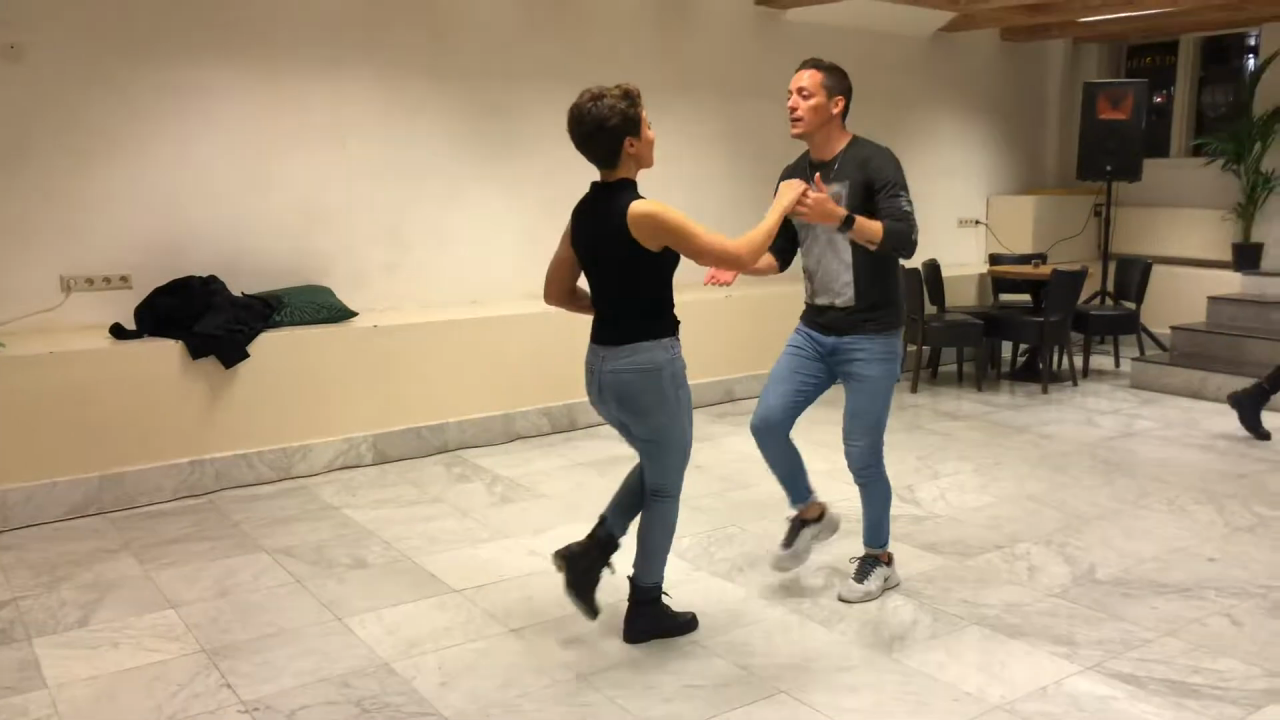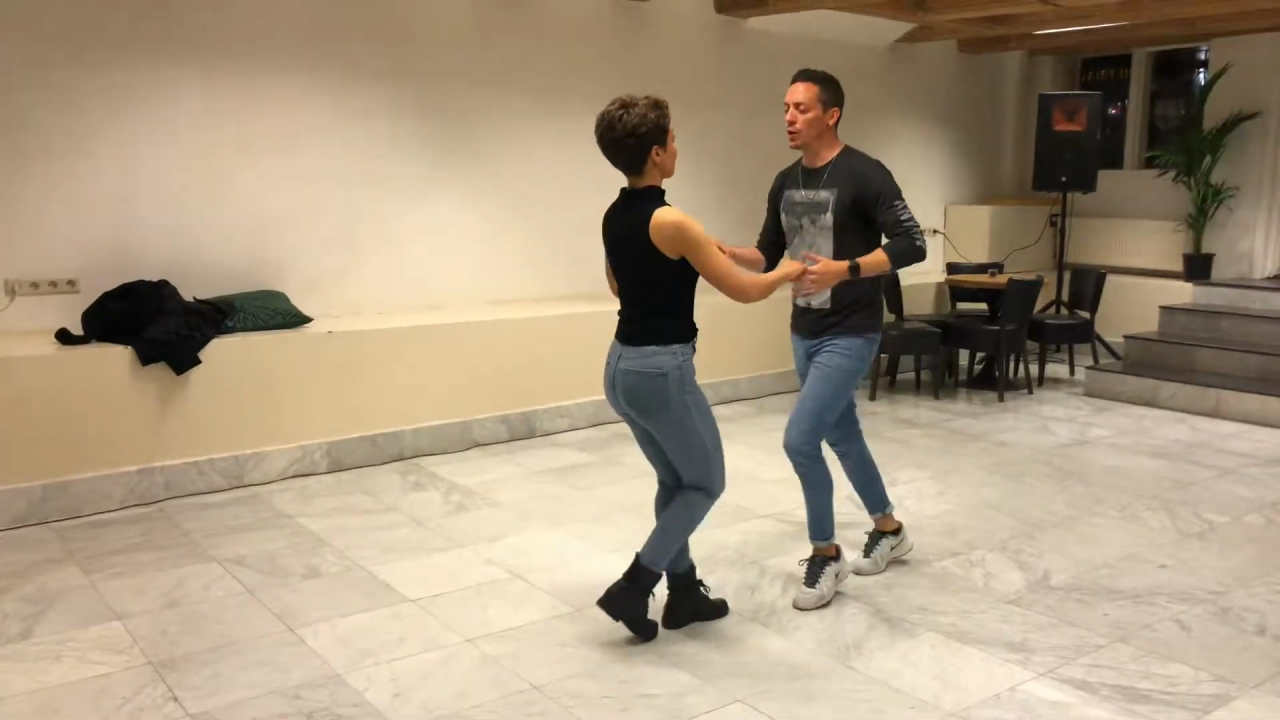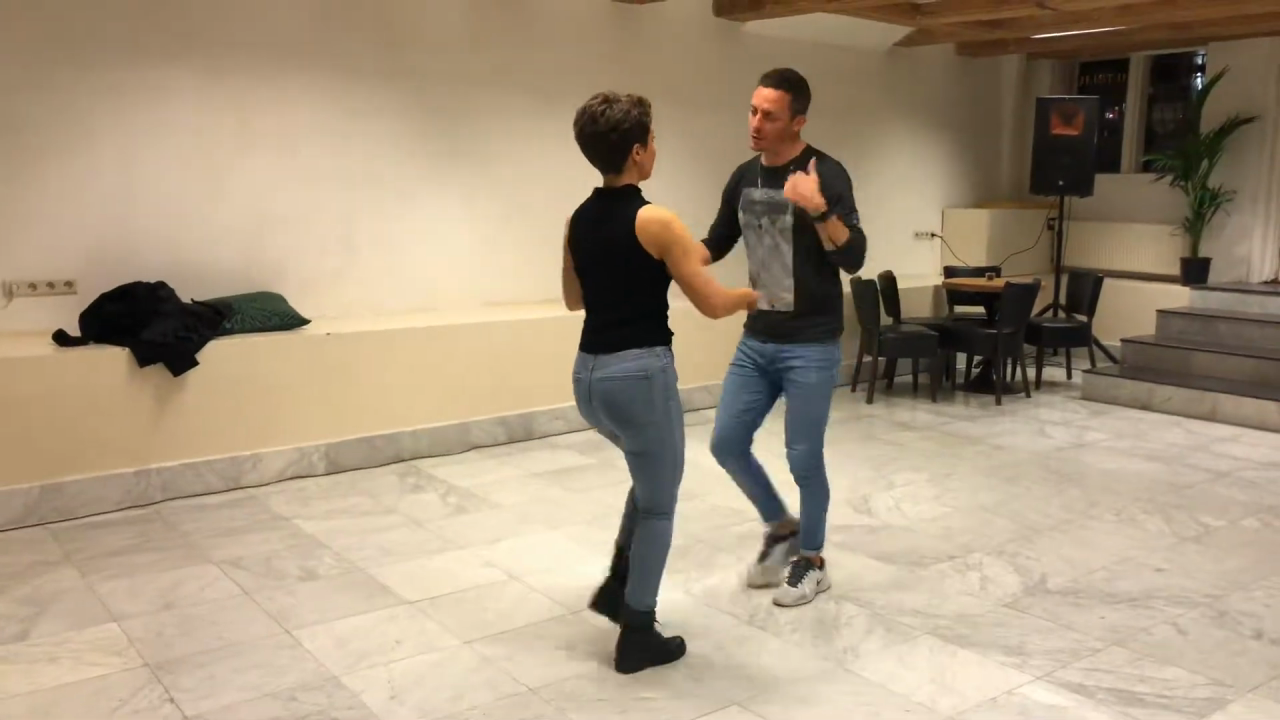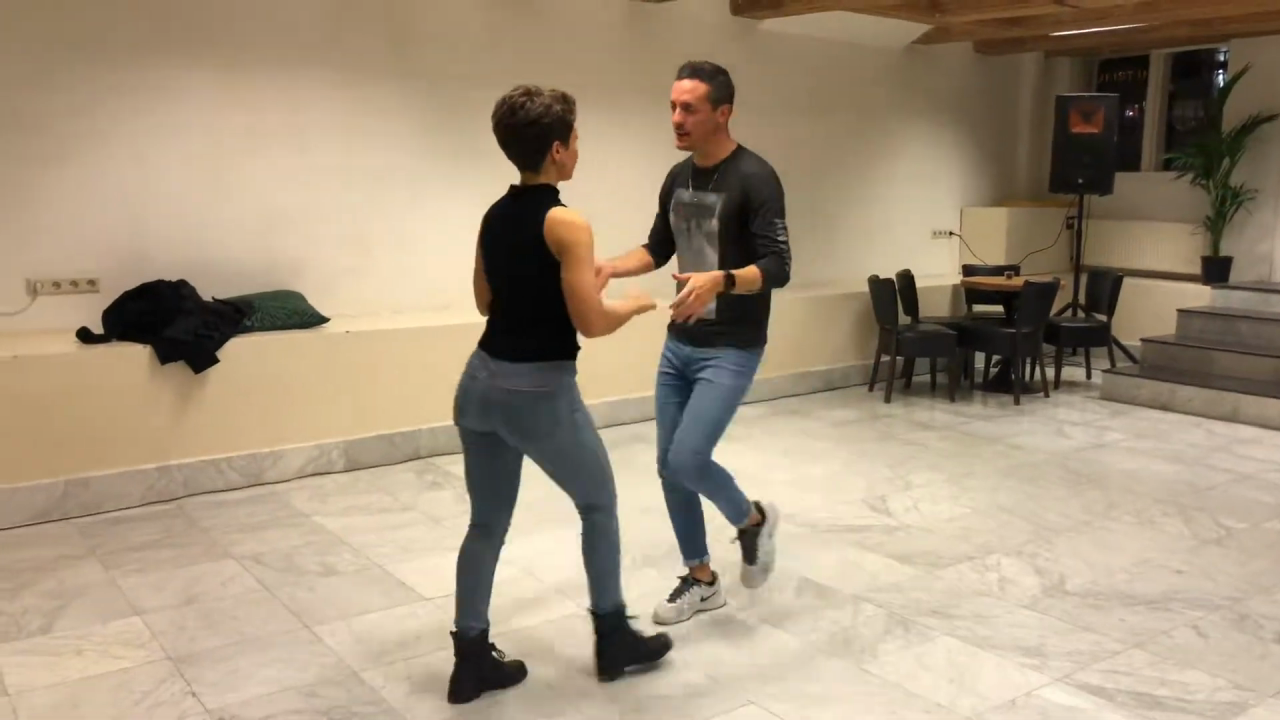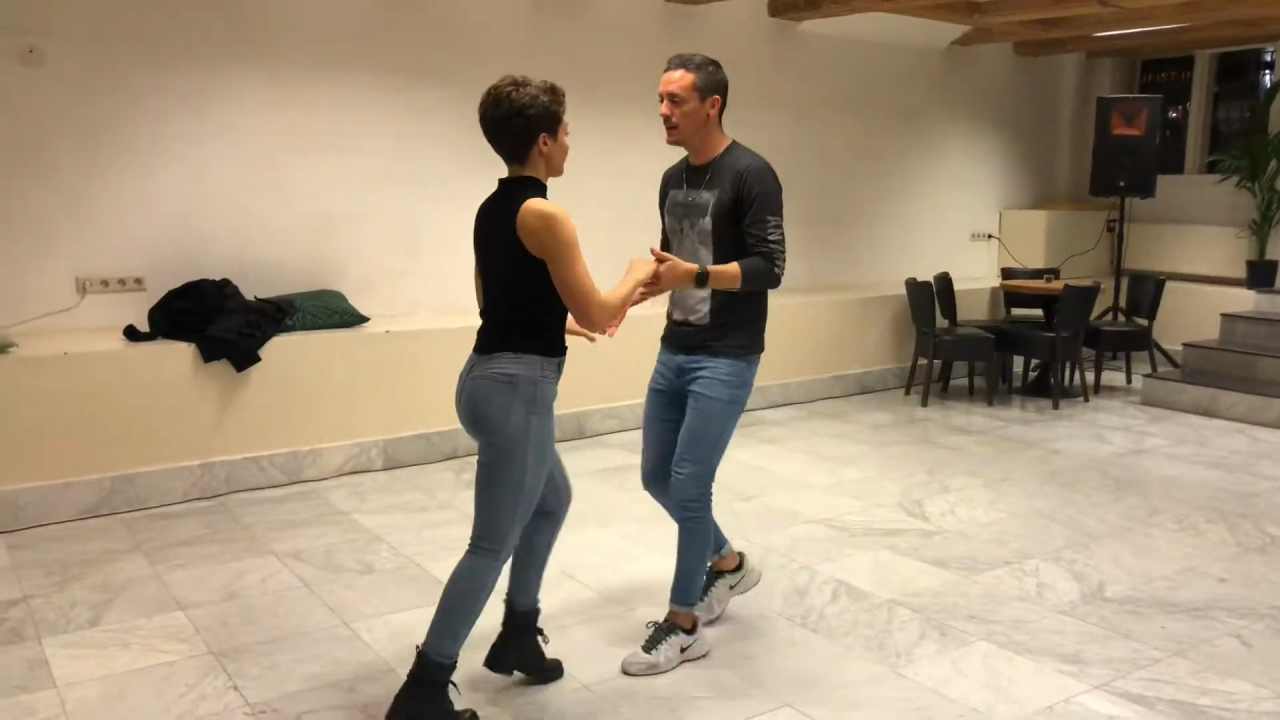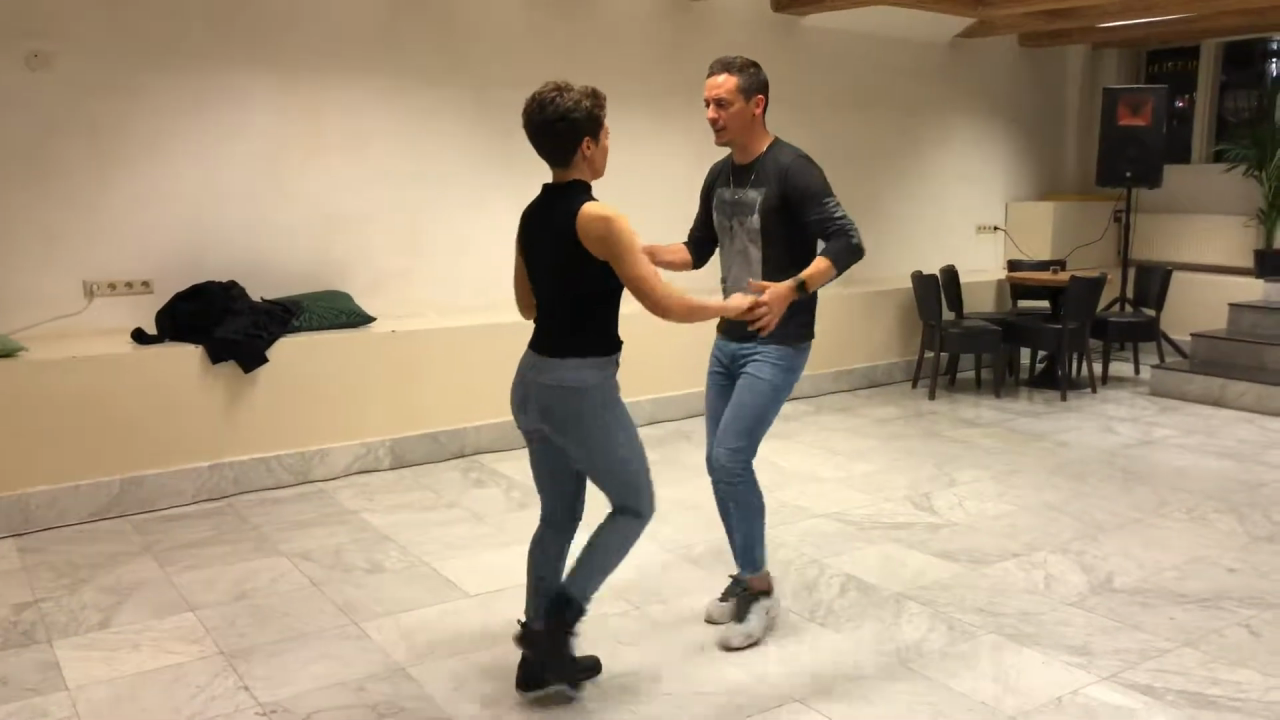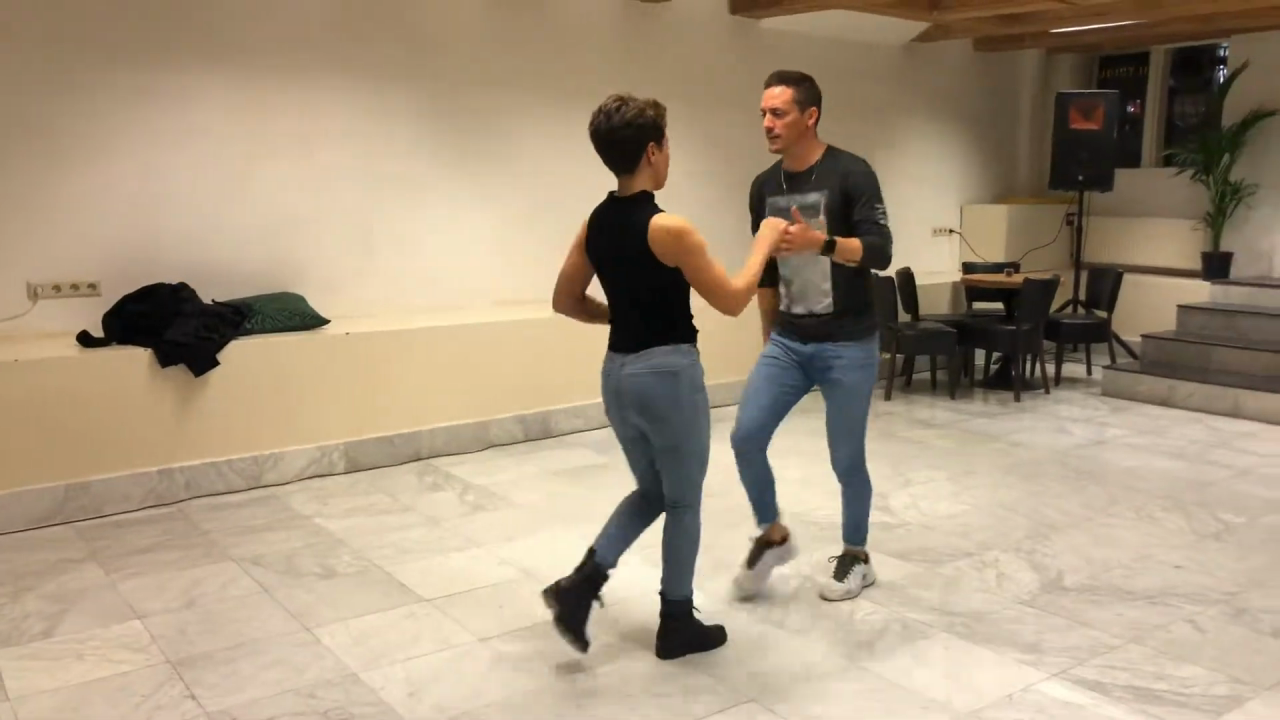
dt=0.5s
person 1, frame 1
left shoulder: (584, 213)
right shoulder: (644, 215)
left elbow: (556, 291)
right elbow: (739, 256)
right wrist: (783, 204)
left hip: (603, 365)
right hip: (649, 367)
left knee: (656, 465)
right knee: (665, 487)
left ankle: (589, 553)
right ankle: (644, 608)
person 1, frame 2
left shoulder: (615, 217)
right shoulder: (670, 222)
right elbow: (744, 290)
right wrist: (789, 270)
left hip: (623, 365)
right hip: (659, 371)
left knee: (675, 480)
right knee: (704, 484)
left ankle: (685, 594)
right ankle: (634, 586)
person 1, frame 3
left shoulder: (579, 220)
right shoulder: (655, 222)
right elbow: (713, 306)
right wrist: (746, 295)
left hip: (589, 373)
right hip: (641, 374)
left knee: (652, 478)
right knee: (659, 498)
left ankle: (621, 583)
right ankle: (637, 637)
person 1, frame 4
left shoulder: (493, 219)
right shoulder: (566, 224)
right elbow: (590, 322)
right wrist: (635, 303)
left hip: (483, 381)
right hip: (539, 390)
left knee: (486, 524)
right knee: (597, 504)
left ankle: (472, 658)
right ankle: (613, 639)
person 1, frame 5
left shoulder: (492, 210)
right shoulder: (543, 215)
right elbow: (596, 316)
left wrist: (557, 317)
right wrist: (637, 274)
left hip: (491, 376)
right hip: (517, 389)
left knee: (551, 501)
right knee: (493, 542)
left ankle: (518, 633)
person 1, frame 6
left shoulder: (532, 217)
right shoulder: (595, 218)
right elbow: (665, 303)
right wrist: (732, 305)
left hip: (534, 380)
right hip: (581, 386)
left knee: (558, 517)
right knee: (634, 505)
left ankle: (544, 647)
right ankle: (557, 620)
person 1, frame 7
left shoulder: (596, 223)
right shoulder: (668, 229)
left elbow: (565, 301)
right elbow: (732, 302)
right wrist: (765, 243)
left hip: (618, 373)
right hip: (668, 374)
left knee: (653, 491)
right knee: (683, 500)
left ankle: (581, 583)
right ankle: (676, 623)
person 2, frame 1
left shoulder: (875, 163)
right shoulder: (791, 177)
left elbow: (904, 241)
right elbow: (782, 254)
left wrist: (839, 217)
right wrist: (741, 266)
left hip: (872, 337)
right hip: (814, 332)
left knee: (862, 455)
right knee: (767, 423)
left ankle: (878, 558)
right ankle: (809, 514)
person 2, frame 2
left shoulder: (865, 174)
right shoulder: (785, 183)
left elbow: (911, 244)
right elbow: (769, 255)
left wrist: (846, 270)
right wrist: (723, 252)
left hip: (849, 336)
right hip: (805, 334)
left knee: (799, 440)
right knee: (842, 437)
left ankle: (825, 554)
right ankle: (888, 528)
person 2, frame 3
left shoulder: (829, 175)
right shoulder: (743, 178)
left elbow: (853, 259)
right elbow: (717, 243)
left wrist: (817, 210)
left hip: (811, 345)
right hip: (757, 339)
left knee: (803, 458)
right knee: (726, 444)
left ankle: (810, 559)
right ankle: (781, 528)
person 2, frame 4
left shoulder: (754, 178)
right shoulder: (677, 179)
left elbow: (777, 268)
right elbow: (657, 250)
left wrist: (719, 282)
right wrist: (604, 268)
left hip: (731, 350)
right hip: (678, 346)
left knee: (691, 463)
right knee: (669, 465)
left ankle: (752, 520)
right ankle: (701, 578)
person 2, frame 5
left shoulder: (751, 174)
right shoulder: (673, 180)
left elbow: (770, 269)
left wrist: (695, 275)
right wrist: (624, 299)
left hip: (726, 360)
right hip: (675, 352)
left knee: (689, 486)
right knee: (656, 476)
left ankle: (683, 624)
right ankle: (727, 562)
person 2, frame 6
left shoulder: (793, 170)
right shoulder: (718, 177)
left elbow: (847, 244)
right elbow: (699, 250)
left wrist: (793, 289)
right wrist: (647, 252)
left hip: (778, 344)
right hip: (729, 341)
left knee: (730, 459)
right knee: (719, 465)
left ankle: (756, 587)
right ankle: (748, 576)
person 2, frame 7
left shoulder: (851, 174)
right shoulder: (763, 187)
left elbow: (880, 253)
left wrist: (820, 242)
right wrist: (767, 338)
left hip: (850, 344)
right hip: (787, 342)
left knee: (846, 457)
right knee: (745, 436)
left ankle: (855, 557)
right ankle: (771, 536)
